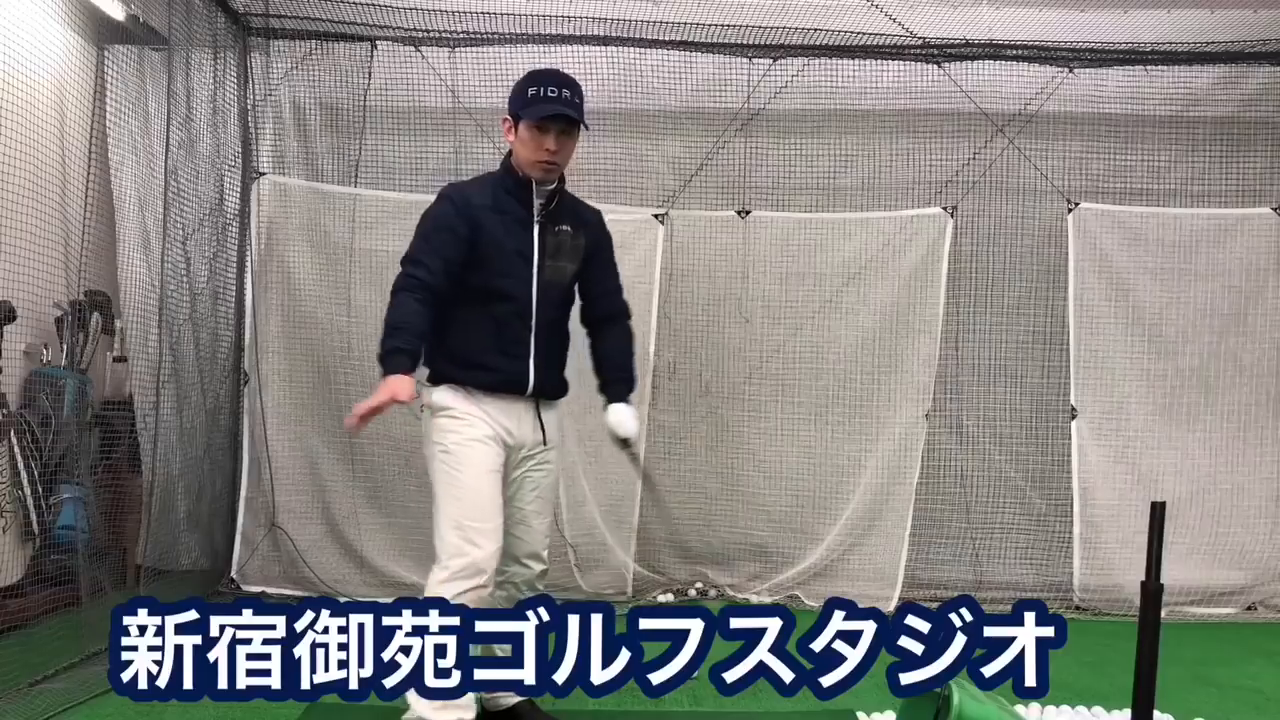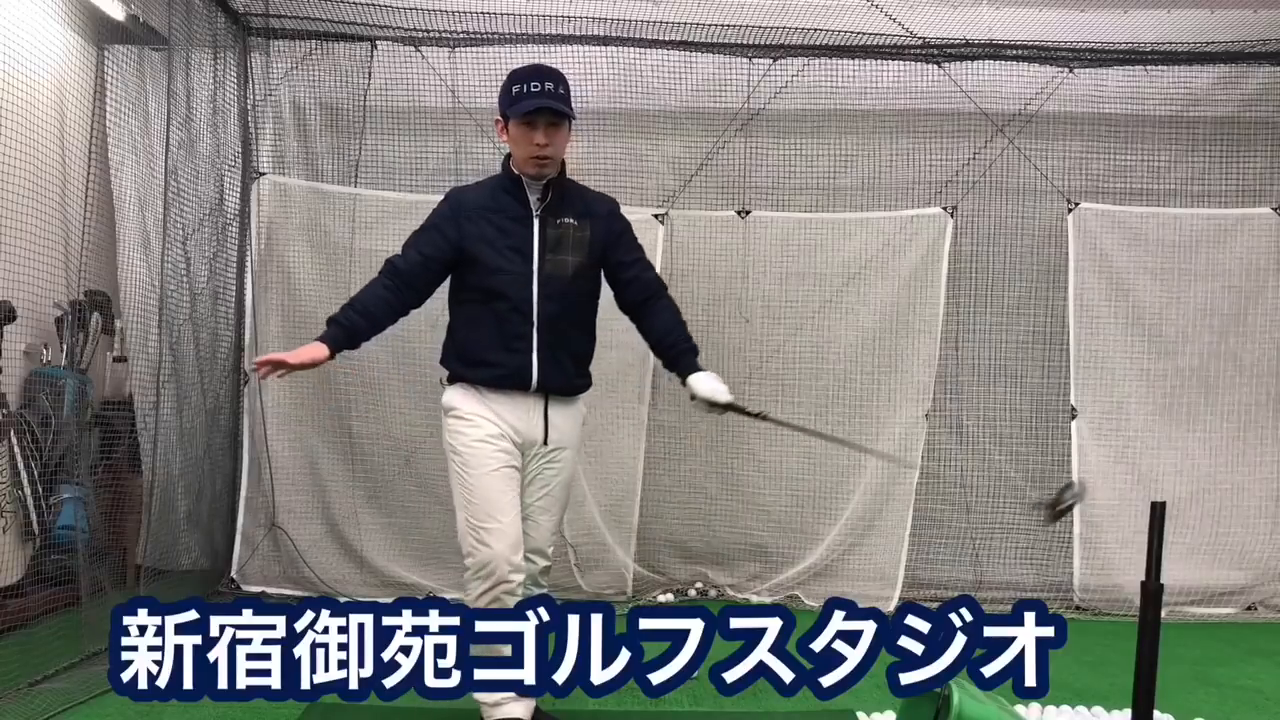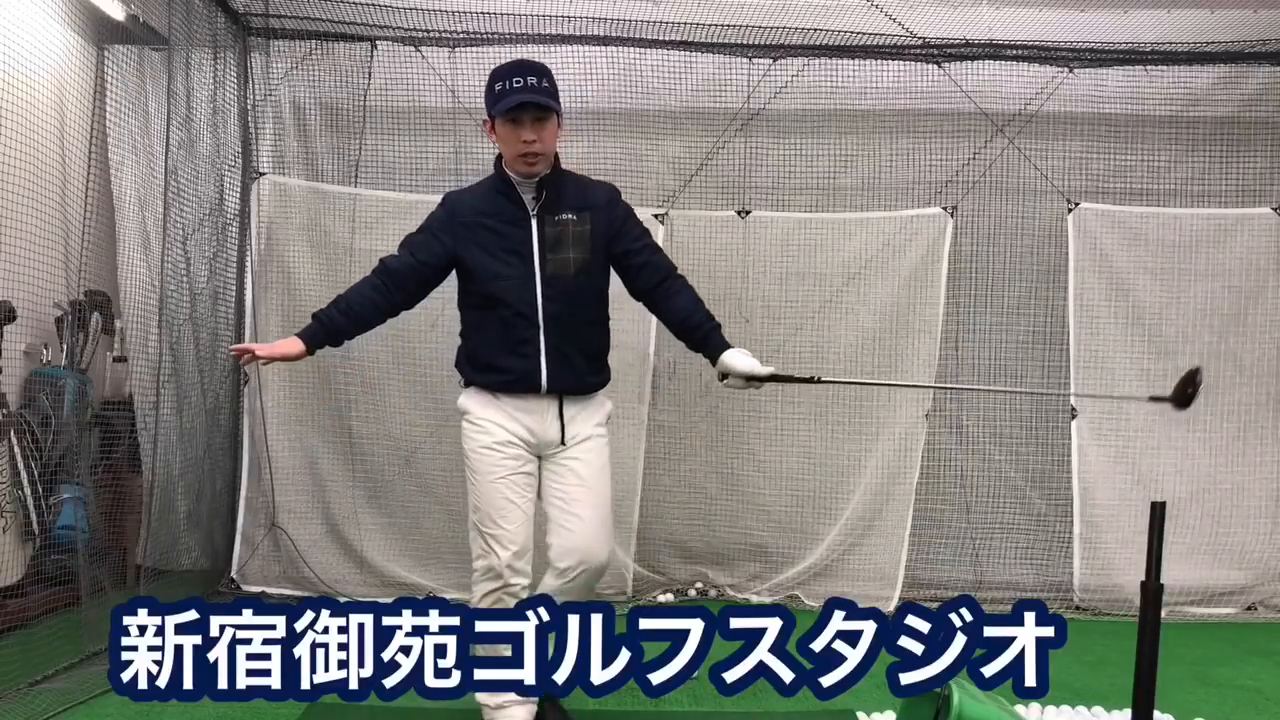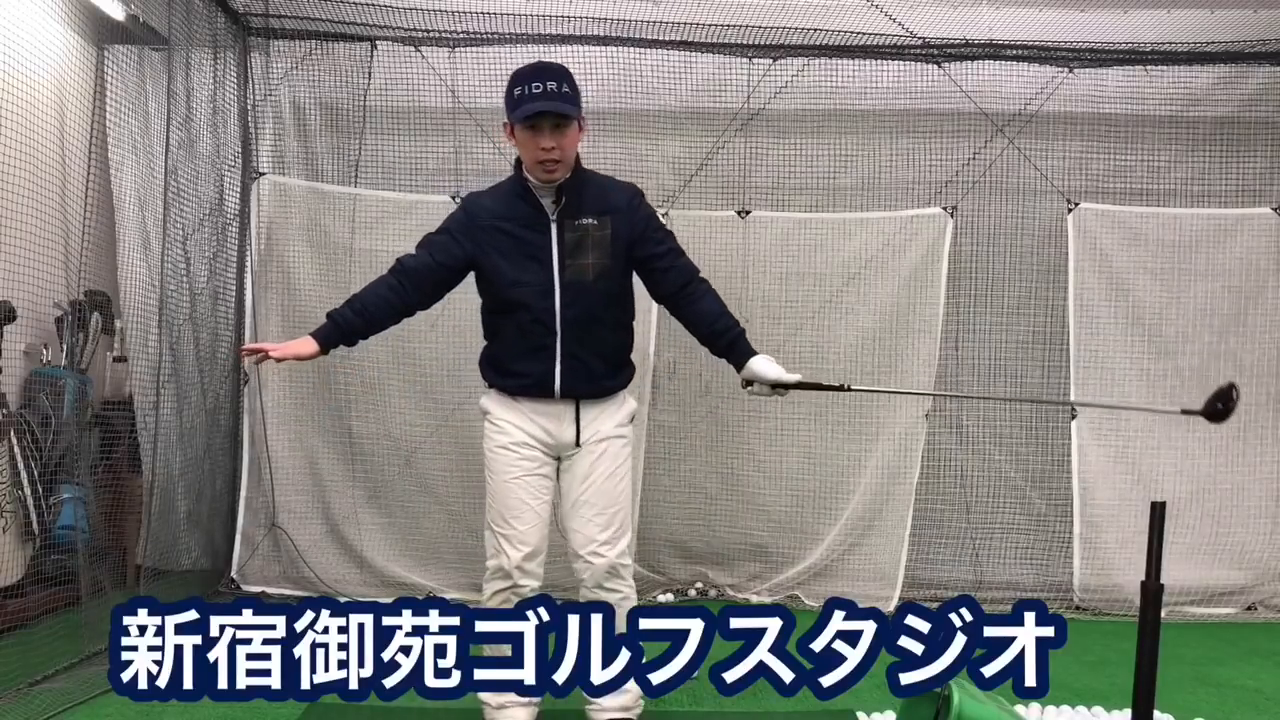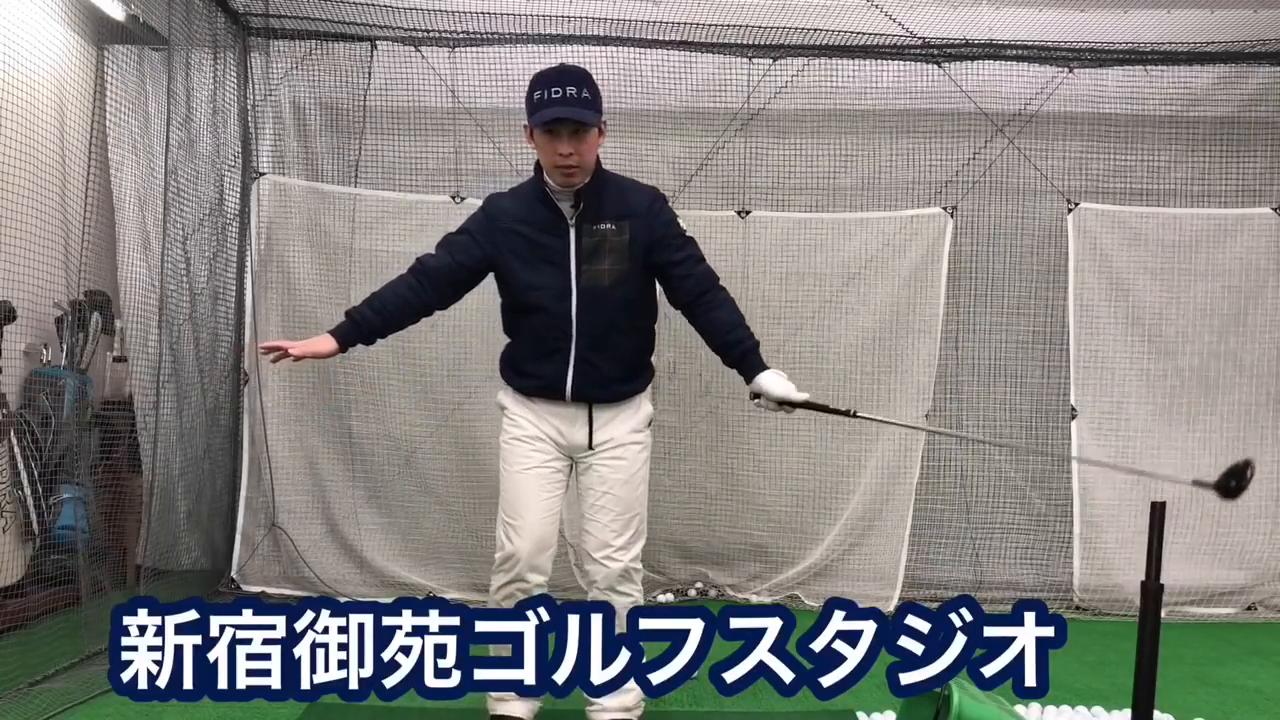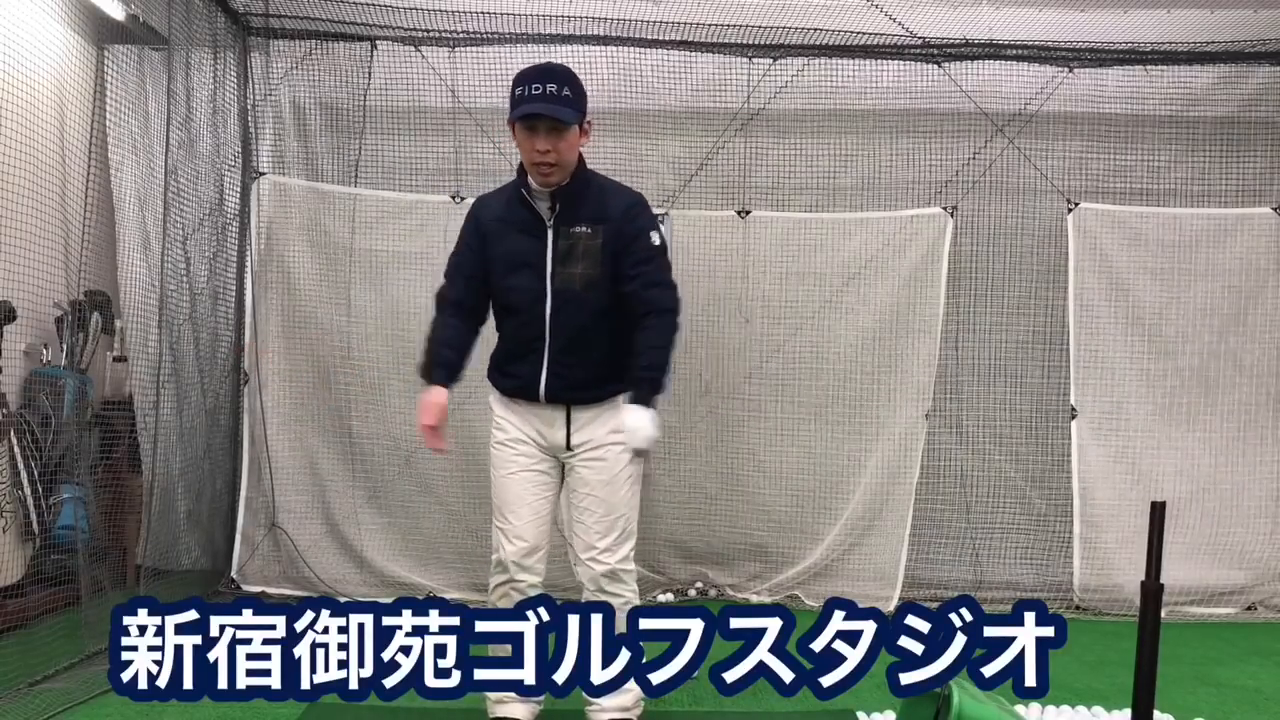
dt=0.3s
person 1, frame 1
left shoulder: (585, 224)
right shoulder: (463, 205)
left elbow: (608, 316)
right elbow: (415, 290)
left wrist: (619, 396)
right wrist: (397, 370)
left hip: (539, 415)
right hip: (465, 408)
left knee: (526, 564)
right knee: (470, 562)
person 1, frame 2
left shoulder: (598, 215)
right shoulder: (466, 208)
left elbow: (645, 295)
right elbow: (402, 281)
left wrist: (691, 368)
right wrist: (330, 342)
left hip: (560, 412)
right hip: (479, 407)
left knee: (533, 564)
right knee: (494, 563)
person 1, frame 3
left shoulder: (599, 204)
right shoulder: (463, 212)
left elbow: (659, 282)
right elbow: (393, 282)
left wrist: (719, 348)
right wrist: (309, 338)
left hip: (581, 411)
right hip: (495, 412)
left knee: (585, 554)
right knee: (502, 567)
person 1, frame 4
left shoulder: (621, 206)
right shoulder: (483, 214)
left elbow: (681, 286)
right elbow: (409, 282)
left wrist: (743, 356)
right wrist: (321, 337)
left hip: (603, 413)
right hip: (515, 415)
left knee: (604, 565)
right knee: (511, 567)
person 1, frame 5
left shoulder: (642, 209)
right shoulder: (504, 216)
left elbow: (699, 291)
right elbow: (431, 280)
left wrist: (755, 369)
right wrist: (341, 336)
left hip: (619, 415)
right hip: (532, 413)
left knee: (614, 568)
right knee: (519, 558)
person 1, frame 6
left shoulder: (622, 211)
right shoulder: (490, 215)
left elbow: (653, 313)
right elbow: (459, 306)
left wrist: (639, 401)
right wrist: (438, 380)
left hip: (603, 414)
right hip: (517, 414)
left knee: (606, 567)
right knee: (515, 566)
